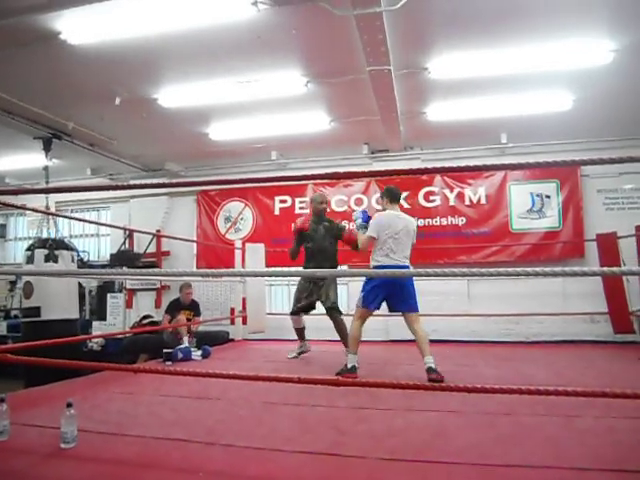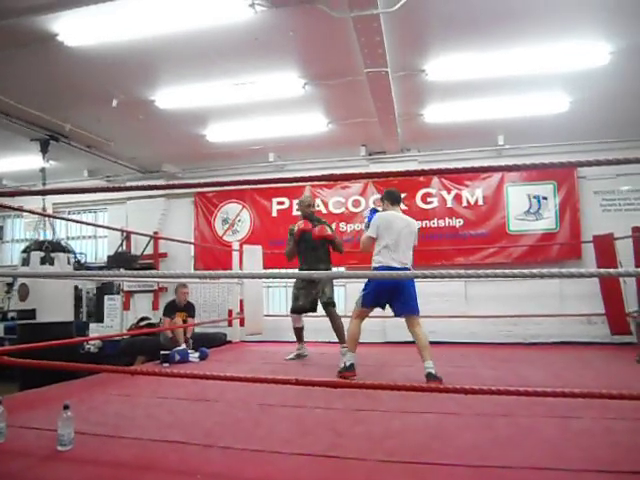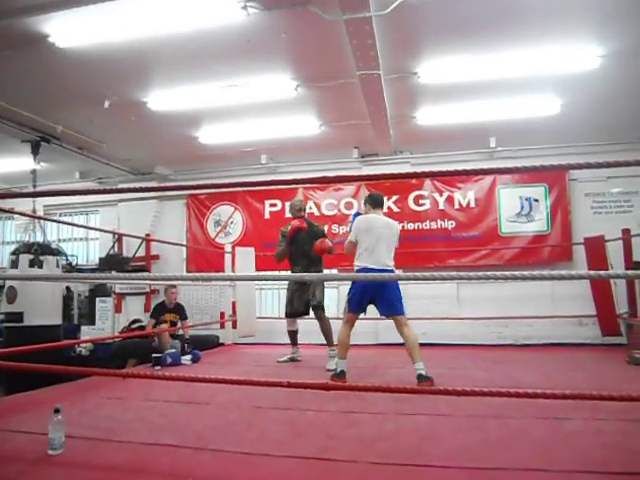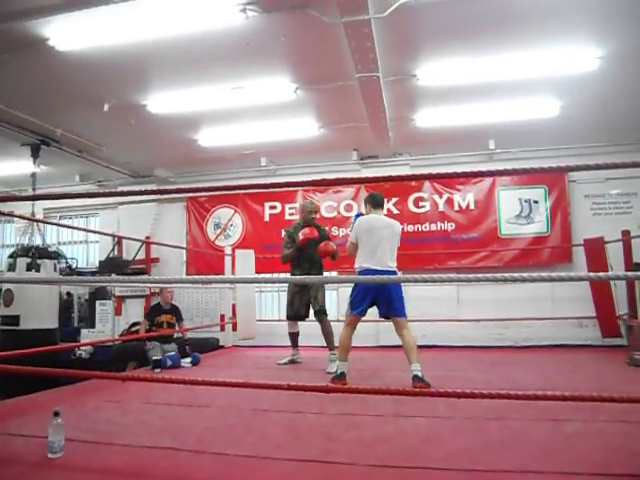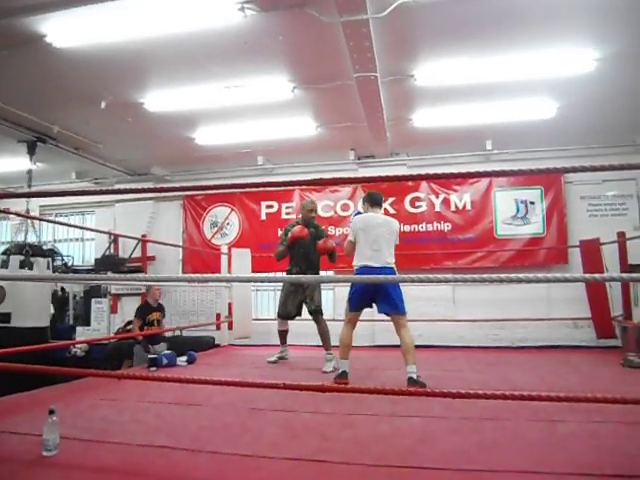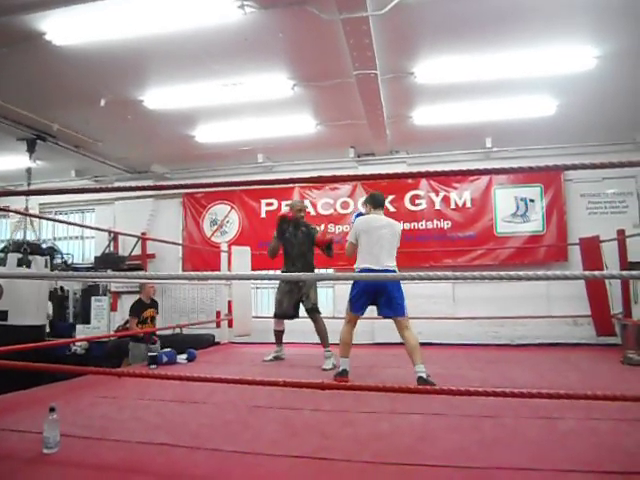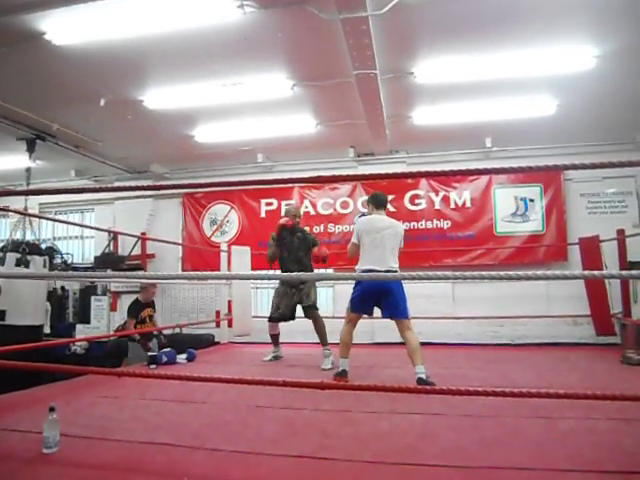
dt=0.2s
person 1, frame 1
left shoulder: (379, 218)
right shoulder: (411, 221)
left elbow: (363, 246)
left wrist: (361, 226)
left hip: (380, 274)
right hip: (403, 274)
left knee: (358, 319)
right knee: (414, 323)
left ankle: (351, 366)
right ankle: (431, 367)
person 1, frame 2
left shoulder: (381, 217)
right shoulder: (412, 223)
left elbow: (364, 246)
left wrist: (368, 226)
left hip: (381, 274)
right hip: (404, 276)
left knee: (357, 317)
right knee: (415, 326)
left ankle: (349, 365)
right ankle: (430, 371)
person 1, frame 3
left shoulder: (360, 220)
right shoulder: (394, 225)
left elbow: (348, 250)
left wrist: (352, 229)
left hip: (364, 276)
right hip: (387, 277)
left knee: (347, 323)
right knee: (403, 326)
left ankle: (340, 371)
right ankle: (421, 373)
person 1, frame 4
left shoulder: (361, 221)
right shoulder: (396, 225)
left elbow: (350, 251)
left hip: (366, 277)
right hip: (389, 277)
left knee: (349, 325)
right knee: (403, 327)
left ankle: (341, 373)
right ankle: (417, 375)
person 1, frame 5
left shoulder: (358, 220)
right shoulder: (394, 223)
left elbow: (348, 250)
left hip: (363, 274)
right hip: (387, 274)
left knee: (349, 323)
right knee: (402, 326)
left ankle: (343, 372)
right ankle: (412, 376)
person 1, frame 6
left shoulder: (360, 222)
right shoulder: (396, 225)
left elbow: (349, 251)
left hip: (365, 276)
right hip: (389, 277)
left knee: (349, 322)
right knee: (404, 327)
left ankle: (343, 370)
right ankle: (421, 375)
person 1, frame 7
left shoulder: (362, 222)
right shoulder: (398, 226)
left elbow: (351, 252)
left hip: (367, 278)
right hip: (391, 279)
left knee: (349, 322)
right knee: (406, 328)
left ankle: (342, 370)
right ankle: (421, 376)
person 2, frame 1
left shoulder: (334, 226)
right shoulder: (304, 226)
left elbow: (356, 246)
right elbow: (293, 256)
left wrist: (353, 239)
right wrist: (296, 236)
left hip: (327, 277)
right hip: (308, 277)
left knee: (334, 314)
right knee: (295, 313)
right ankle: (303, 345)
person 2, frame 2
left shoulder: (323, 225)
right shoulder: (295, 229)
left elbow: (340, 249)
right elbow: (288, 256)
left wrist: (331, 238)
right wrist: (296, 240)
left knee: (330, 309)
right knee: (296, 312)
left ankle: (345, 349)
right ankle: (301, 348)
person 2, frame 3
left shoulder: (315, 228)
right shoulder: (285, 232)
left elbow: (331, 251)
right elbow: (278, 258)
left wrist: (327, 246)
right wrist: (289, 239)
left hip: (314, 275)
left knee: (319, 312)
right knee: (290, 315)
left ankle: (332, 353)
right ankle: (295, 352)
person 2, frame 4
left shoulder: (321, 231)
right shoulder: (291, 232)
left elbow: (335, 257)
right elbow: (284, 259)
left wrist: (332, 251)
right wrist: (298, 246)
left knee: (321, 316)
right knee: (291, 318)
left ankle: (333, 357)
right ankle: (295, 354)
person 2, frame 5
left shoulder: (319, 232)
right shoulder: (289, 229)
left elbow: (333, 260)
right elbow: (278, 256)
left wrist: (331, 251)
right wrist: (289, 243)
left knee: (318, 316)
right knee: (282, 316)
left ankle: (330, 357)
right ankle: (283, 351)
person 2, frame 6
left shoulder: (311, 230)
right shoulder: (283, 230)
left elbow: (329, 254)
right elbow: (272, 254)
left wrist: (328, 245)
right wrist: (278, 233)
left hip: (307, 278)
right hip: (288, 278)
left knee: (314, 314)
right knee: (278, 315)
left ankle: (328, 354)
right ankle: (279, 351)
person 2, frame 7
left shoulder: (307, 235)
right shoulder: (277, 236)
right elbow: (270, 260)
right wrist: (278, 239)
left hip: (306, 281)
right hip: (287, 283)
left knee: (313, 313)
right knee: (273, 319)
left ankle: (327, 353)
right ankle: (276, 350)
